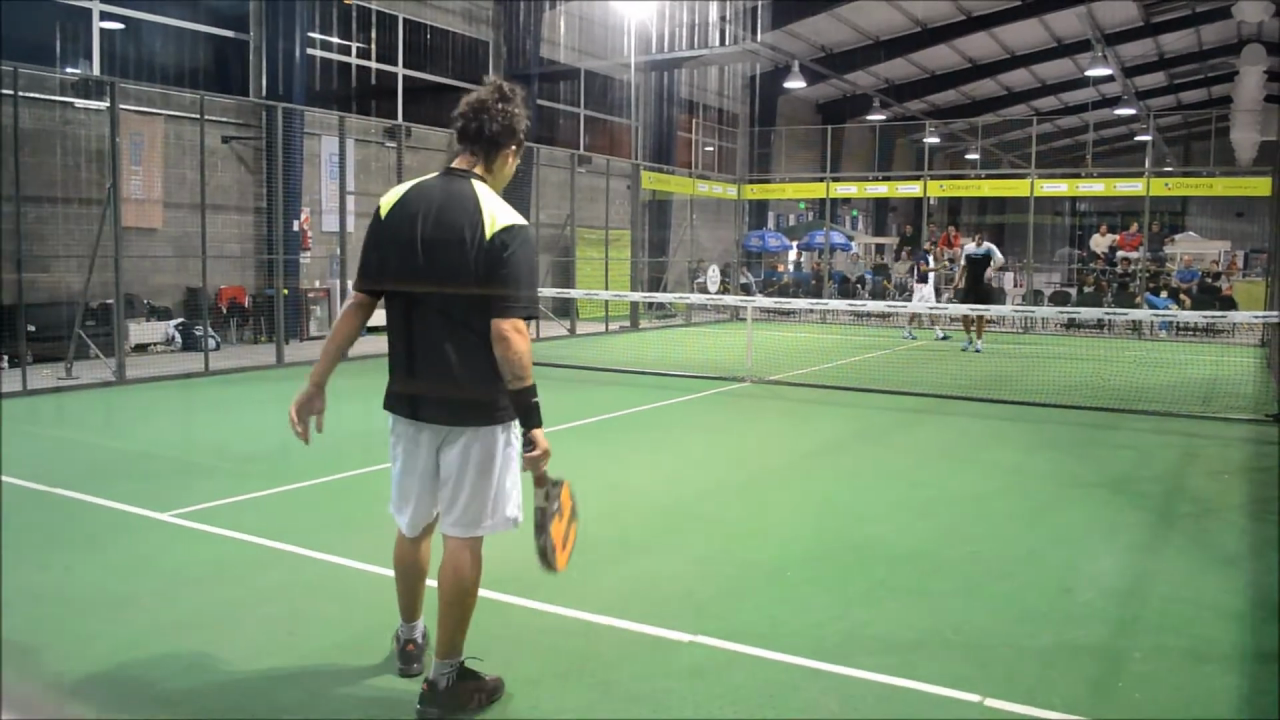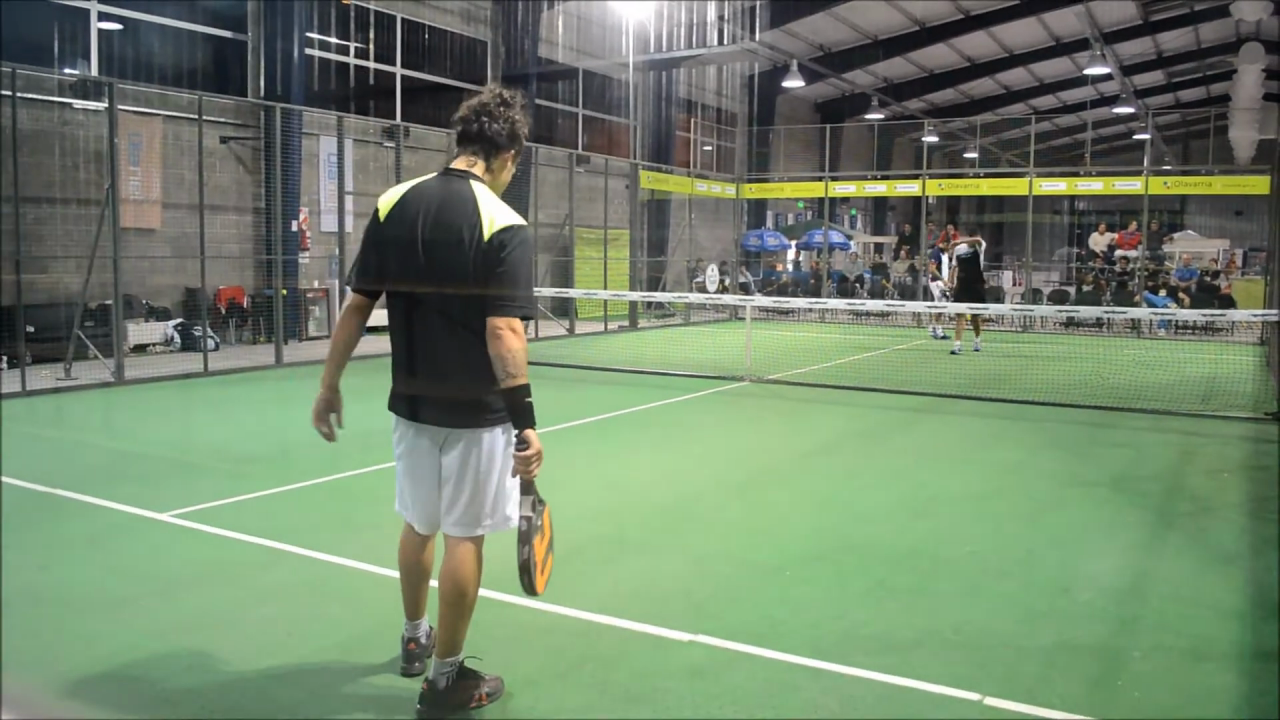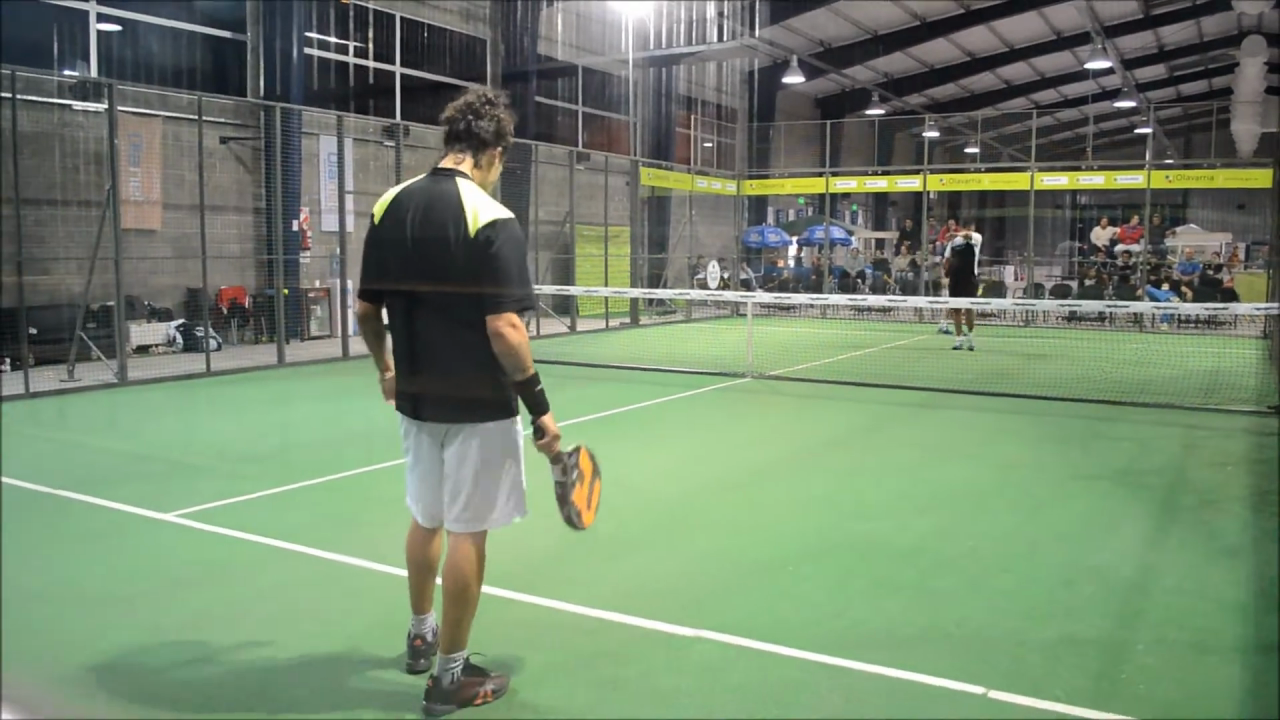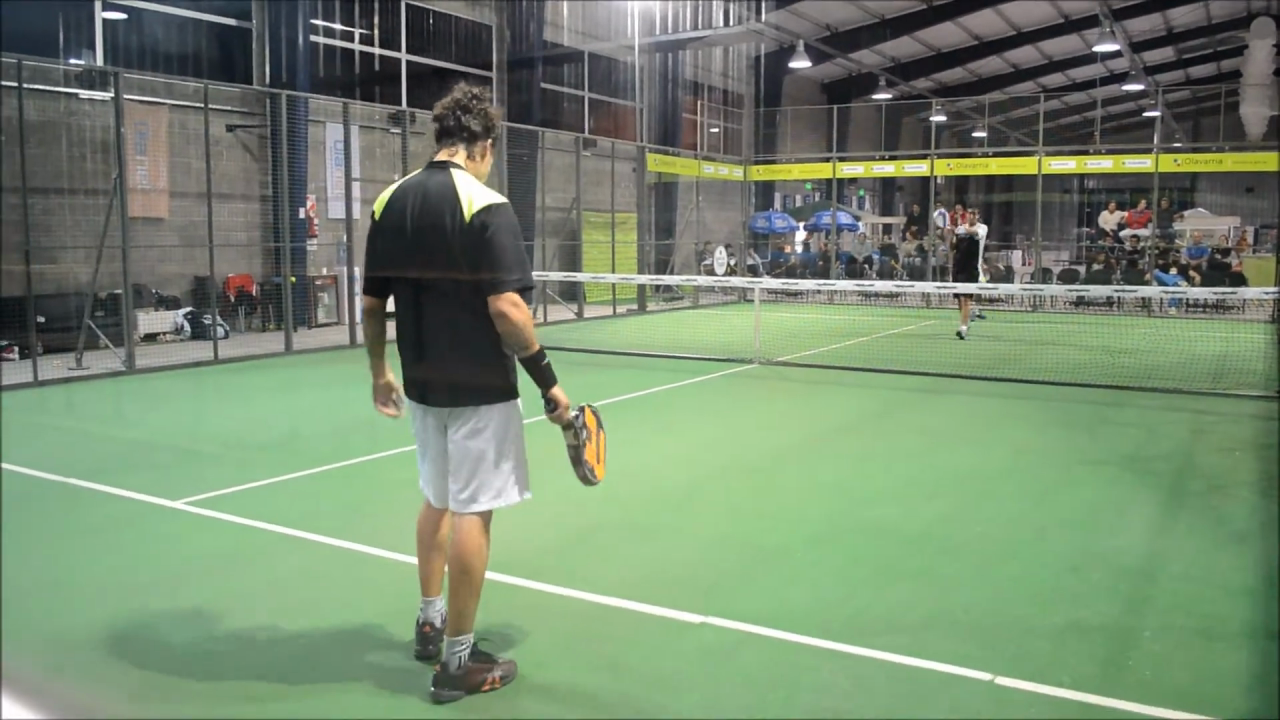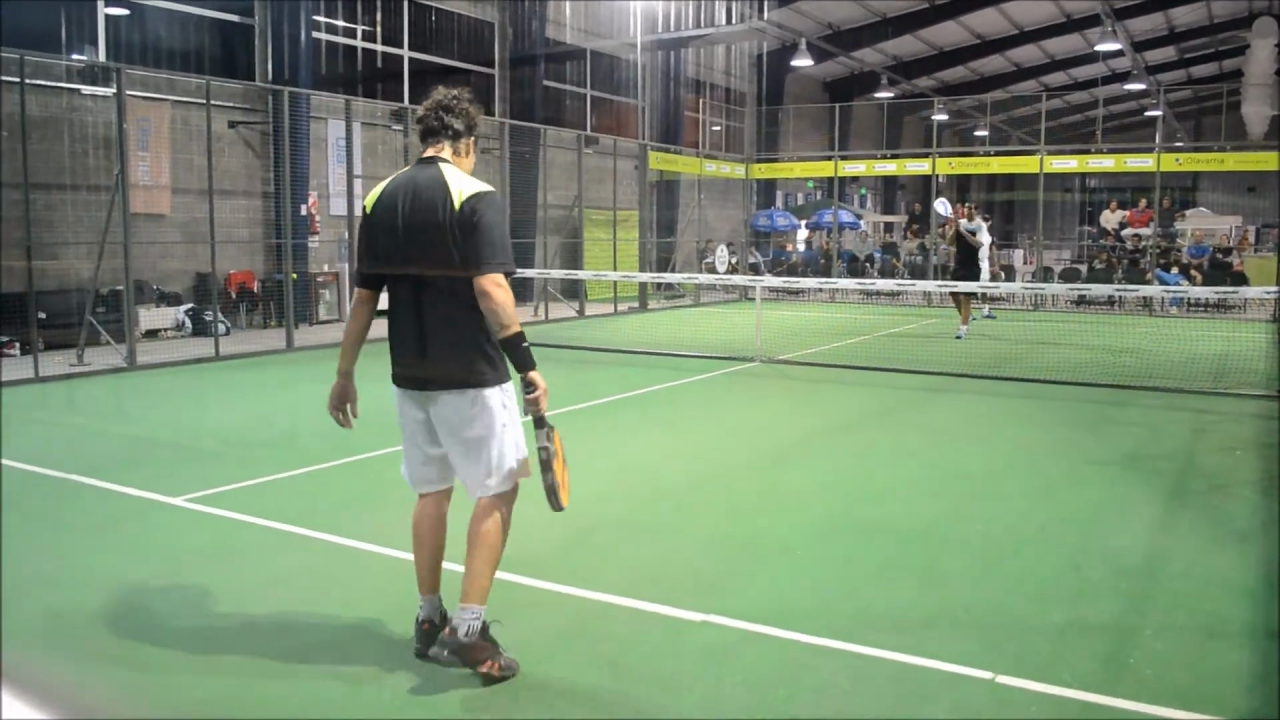
dt=0.3s
person 1, frame 1
left shoulder: (393, 205)
right shoulder: (506, 226)
left elbow: (358, 305)
right elbow: (507, 334)
left wrist: (314, 386)
right wrist: (531, 421)
left hip: (409, 401)
right hip: (475, 409)
left knee: (414, 525)
right knee: (463, 536)
left ankle: (410, 639)
person 1, frame 2
left shoulder: (393, 205)
right shoulder: (503, 225)
left elbow: (357, 306)
right elbow: (503, 333)
left wrist: (330, 385)
right wrist: (527, 423)
left hip: (412, 401)
right hip: (475, 410)
left knee: (418, 523)
right knee: (463, 535)
left ankle: (414, 638)
person 1, frame 3
left shoulder: (388, 207)
right shoulder: (493, 221)
left elbow: (366, 310)
right elbow: (504, 329)
left wrist: (386, 368)
right wrist: (540, 407)
left hip: (417, 398)
right hip: (478, 405)
left knee: (425, 519)
right knee: (467, 532)
left ankle: (421, 635)
person 1, frame 4
left shoulder: (389, 202)
right shoulder: (487, 206)
left elbow: (372, 304)
right elbow: (506, 308)
left wrist: (378, 371)
right wrist: (548, 381)
left hip: (423, 383)
right hip: (481, 387)
left knee: (437, 499)
right knee: (473, 513)
left ankle: (430, 622)
right ankle: (458, 660)
person 1, frame 5
left shoulder: (379, 199)
right shoulder: (475, 197)
left elbow: (363, 298)
right elbow: (491, 289)
left wrist: (344, 374)
right wrist: (526, 365)
left hip: (412, 375)
right hip: (470, 375)
left knee: (431, 491)
right knee: (498, 489)
left ankle: (430, 618)
right ankle: (467, 630)
